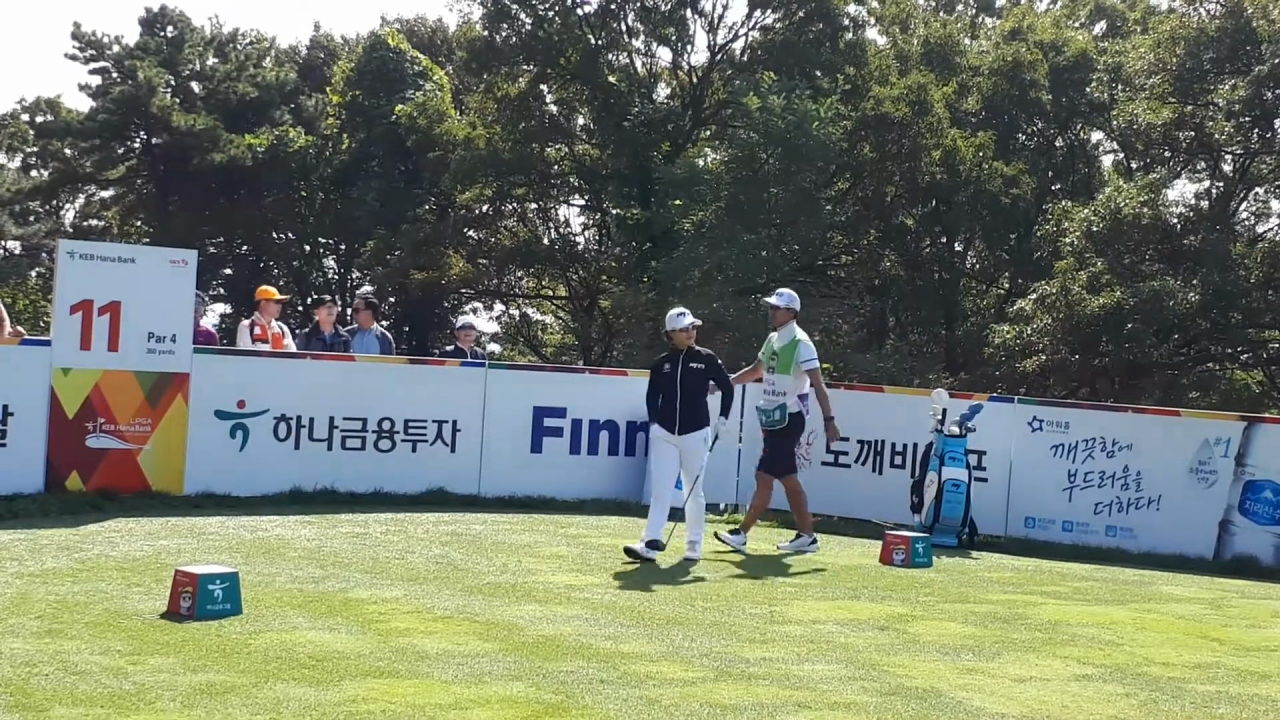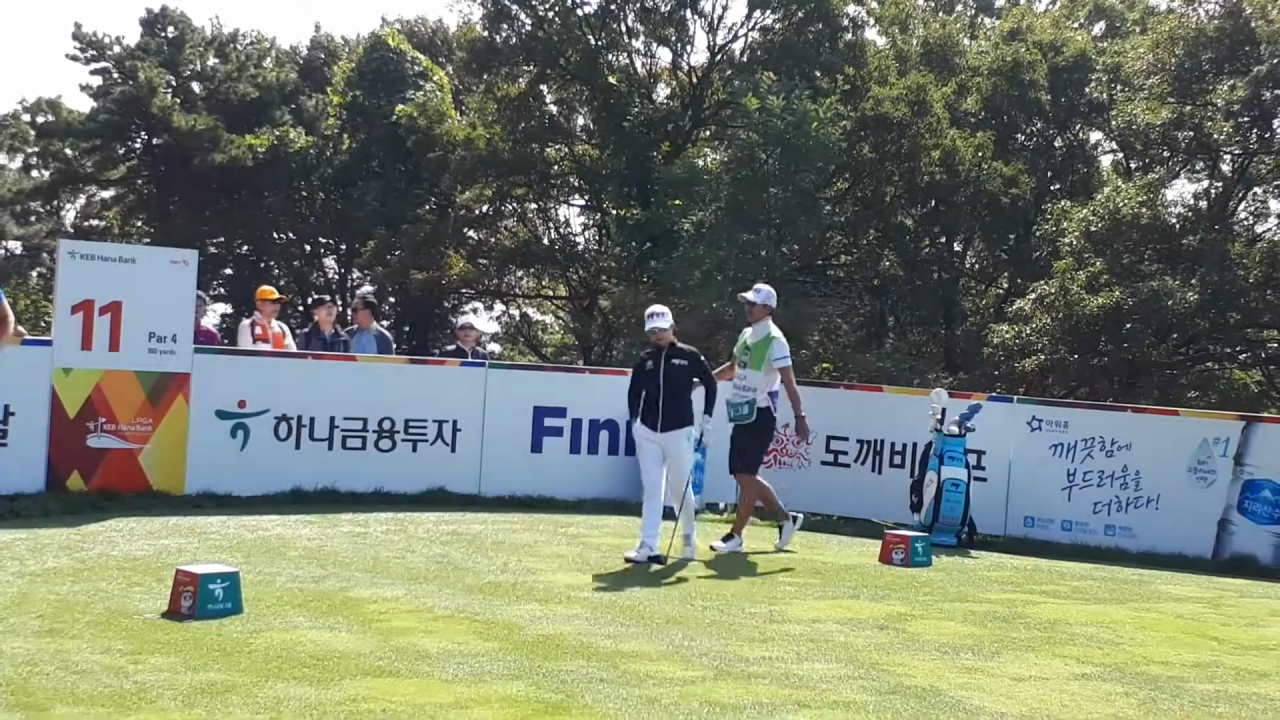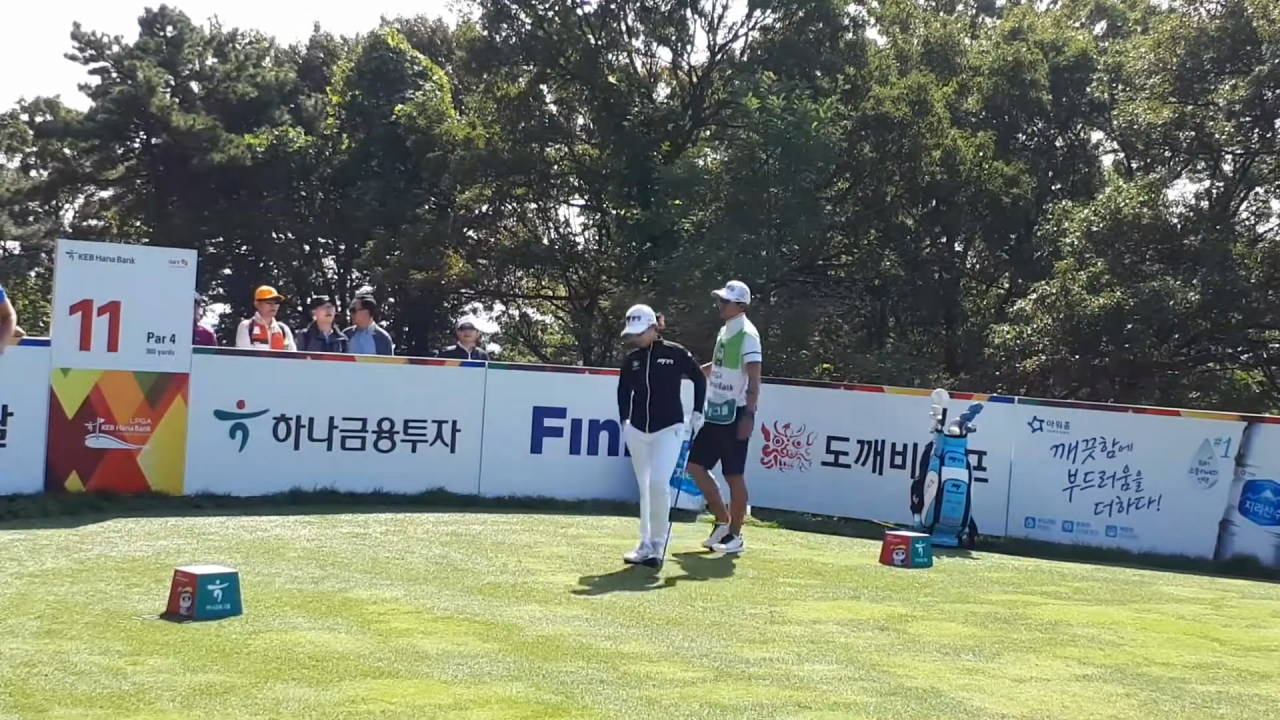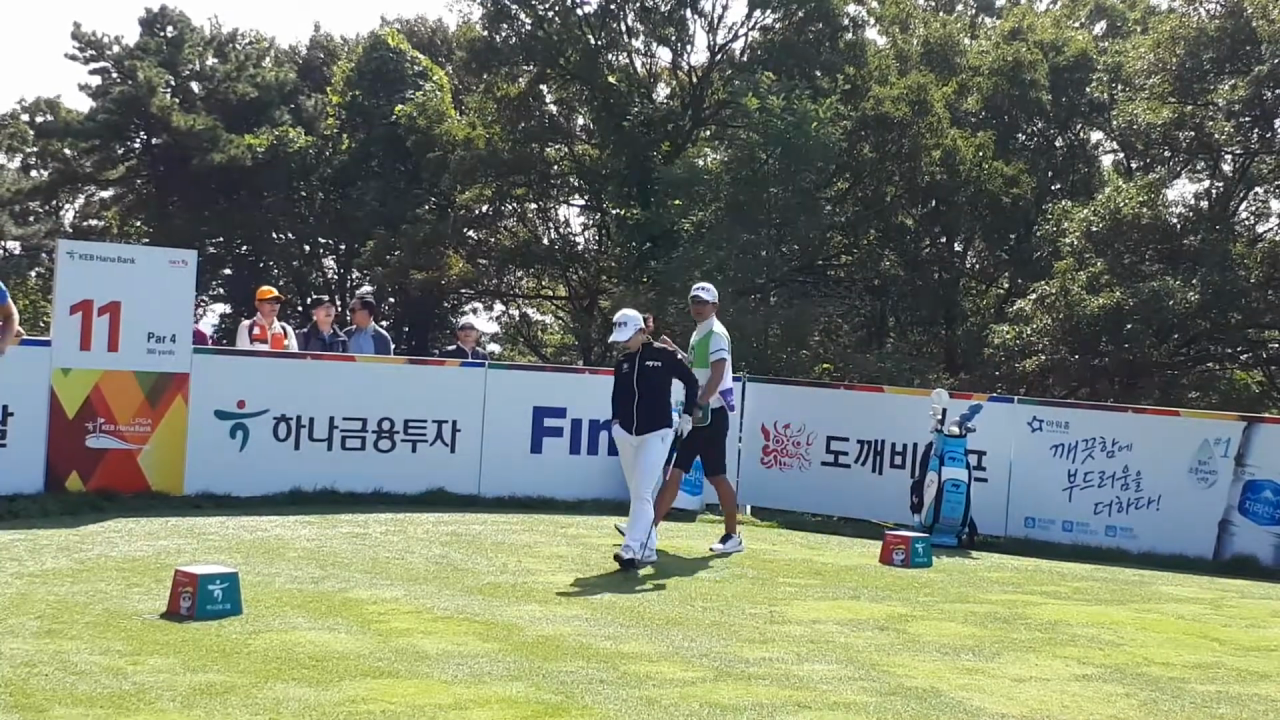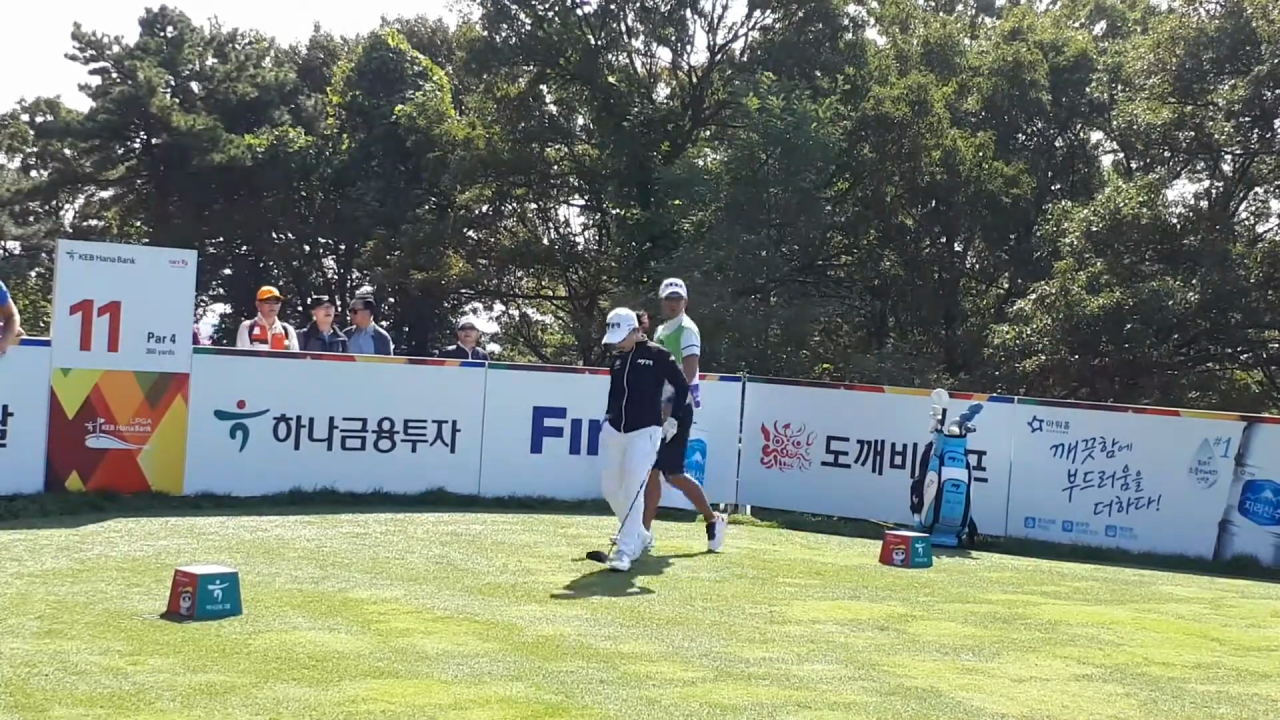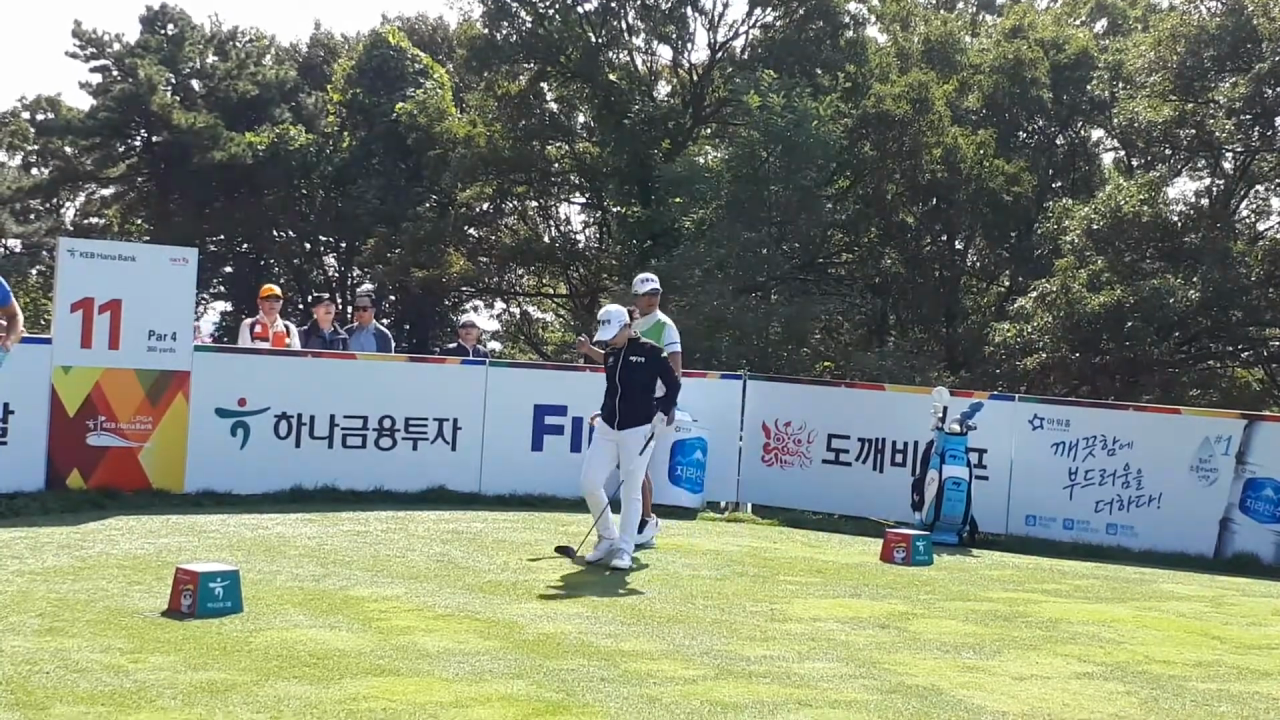
dt=0.2s
person 1, frame 1
left shoulder: (800, 343)
right shoulder: (772, 340)
left elbow: (818, 383)
right elbow: (755, 370)
left wrist: (828, 419)
left hip: (788, 419)
right hip: (773, 419)
left knee: (764, 476)
right knee: (787, 478)
left ankle: (740, 534)
right ankle: (806, 536)
person 1, frame 2
left shoulder: (774, 340)
right shoulder: (746, 334)
left elbow: (789, 382)
right elbow: (735, 366)
left wrist: (799, 417)
left hip: (759, 416)
right hip: (742, 415)
left knee: (746, 476)
right knee: (746, 475)
left ankle: (736, 535)
right ankle: (786, 518)
person 1, frame 3
left shoulder: (747, 335)
right shoulder: (724, 331)
left elbow: (754, 379)
left wrist: (747, 416)
left hip: (736, 414)
right hip: (716, 413)
left knee: (734, 477)
right knee: (695, 467)
left ankle: (735, 536)
right ankle: (723, 521)
person 1, frame 4
left shoulder: (716, 334)
right shoulder: (697, 333)
left elbow: (717, 376)
left wrist: (696, 404)
left hip: (711, 415)
right hip: (694, 415)
left knee: (716, 476)
right knee: (672, 471)
left ankle: (733, 535)
person 1, frame 5
left shoulder: (688, 330)
right shoulder: (662, 331)
left elbow: (689, 371)
left hip: (677, 410)
left knee: (673, 473)
right knee: (651, 471)
left ankle: (713, 520)
right ankle: (641, 531)
person 1, frame 6
left shoulder: (665, 327)
right shoulder: (630, 325)
left elbow: (675, 368)
right wrist: (589, 351)
left ankle: (646, 520)
right ankle: (644, 527)
person 2, frame 1
left shoulder: (707, 359)
right shoulder: (661, 363)
left elbow: (727, 388)
right elbow: (652, 395)
left wrist: (722, 418)
right wrist: (653, 422)
left hip: (695, 433)
right hip: (663, 433)
left knee: (693, 489)
right knee: (660, 490)
left ankle: (694, 544)
right ankle: (650, 543)
person 2, frame 2
left shoulder: (689, 355)
right shoulder: (644, 360)
left elbow: (710, 384)
right elbow: (635, 392)
left wrist: (706, 416)
right wrist: (634, 419)
left hip: (680, 431)
right hip: (648, 431)
left knee: (679, 488)
right knee: (652, 489)
left ankle: (688, 537)
right ankle: (648, 546)
person 2, frame 3
left shoulder: (675, 353)
right shoulder: (631, 360)
left elbow: (700, 380)
right elbow: (624, 391)
left wrist: (697, 412)
right wrist: (624, 419)
left hip: (669, 429)
right hip: (637, 431)
left knee: (658, 484)
right knee: (645, 490)
left ankle: (657, 543)
right ankle: (647, 549)
person 2, frame 4
left shoulder: (665, 356)
right shoulder: (622, 362)
left elbow: (692, 383)
left wrist: (688, 414)
right wrist: (615, 420)
left hip: (657, 433)
right hip: (625, 433)
left knee: (642, 493)
right knee: (638, 493)
left ankle: (632, 549)
right ankle: (647, 547)
person 2, frame 5
left shoulder: (658, 355)
right shoulder: (617, 360)
left elbow: (682, 387)
left wrist: (673, 419)
right wrist: (609, 417)
left hip: (644, 432)
right hip: (614, 430)
left knee: (633, 493)
right knee: (610, 489)
left ankle: (624, 552)
right ankle: (638, 536)
person 2, frame 6
left shoulder: (650, 351)
right shoulder: (610, 356)
left elbow: (673, 384)
left wrist: (662, 413)
right wrist: (602, 414)
left hip: (639, 429)
right hip: (608, 428)
left knee: (630, 491)
right knee: (590, 483)
left ankle: (624, 550)
right ankle: (608, 539)
